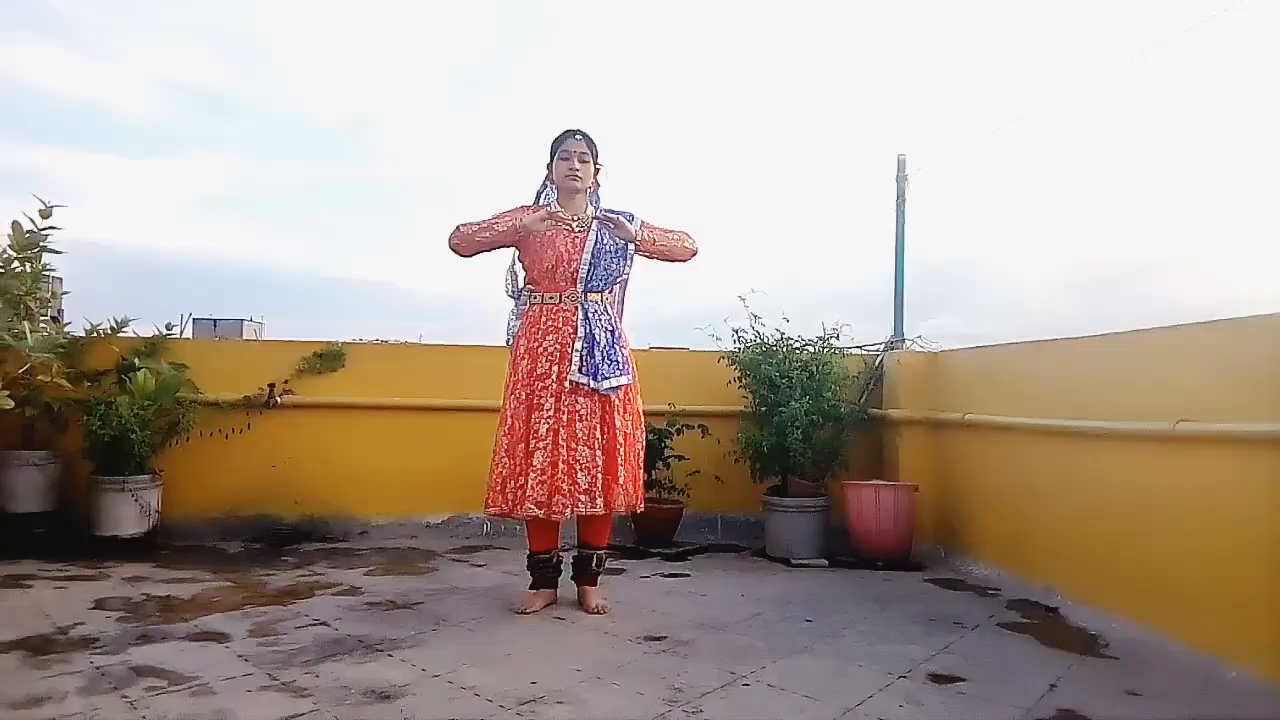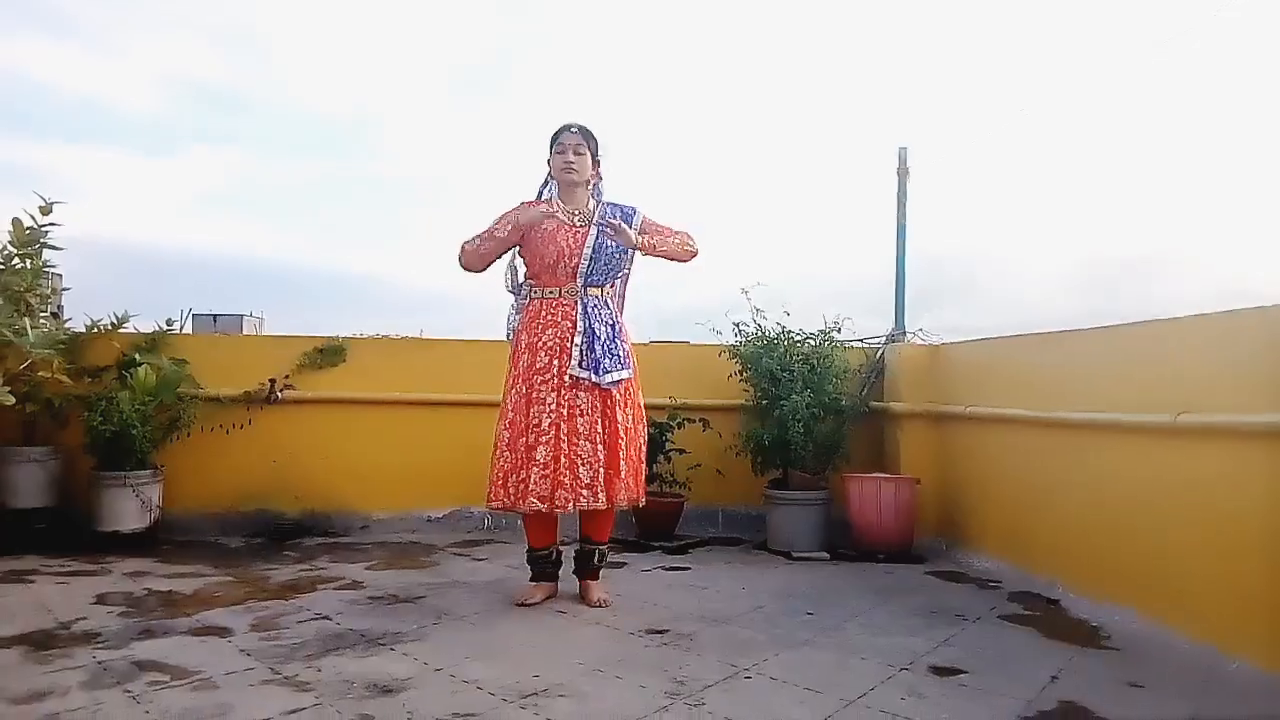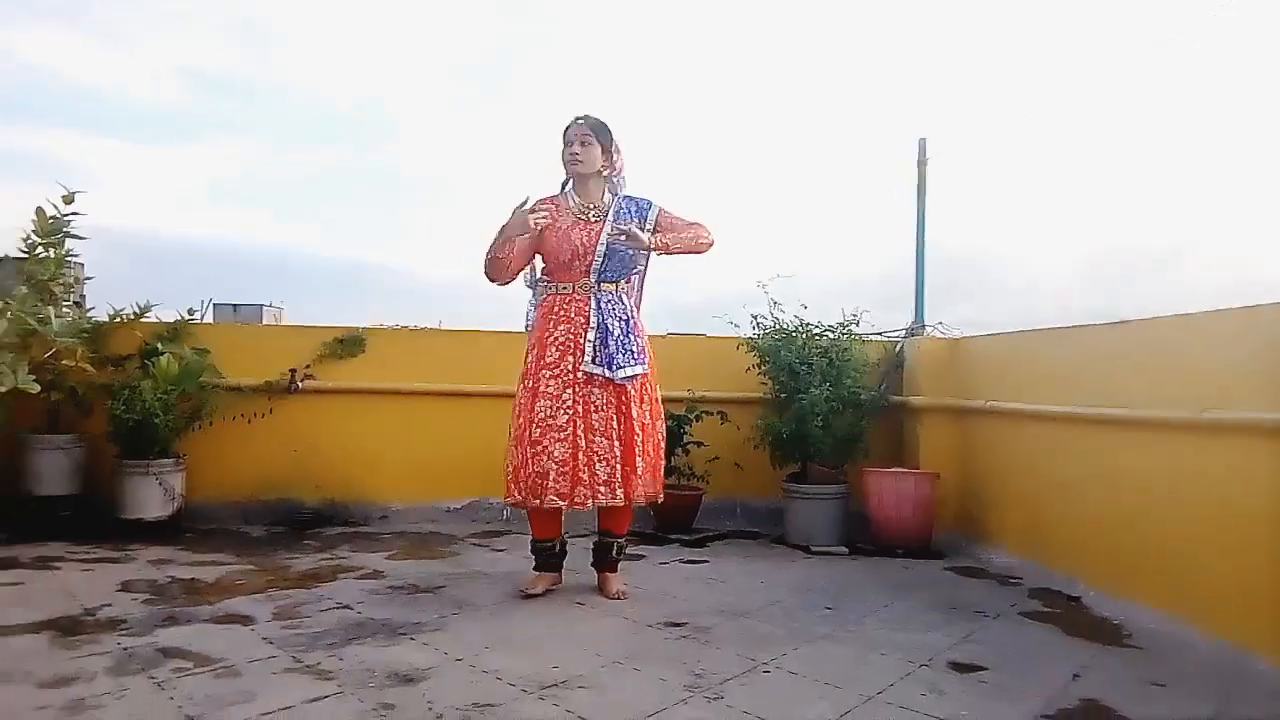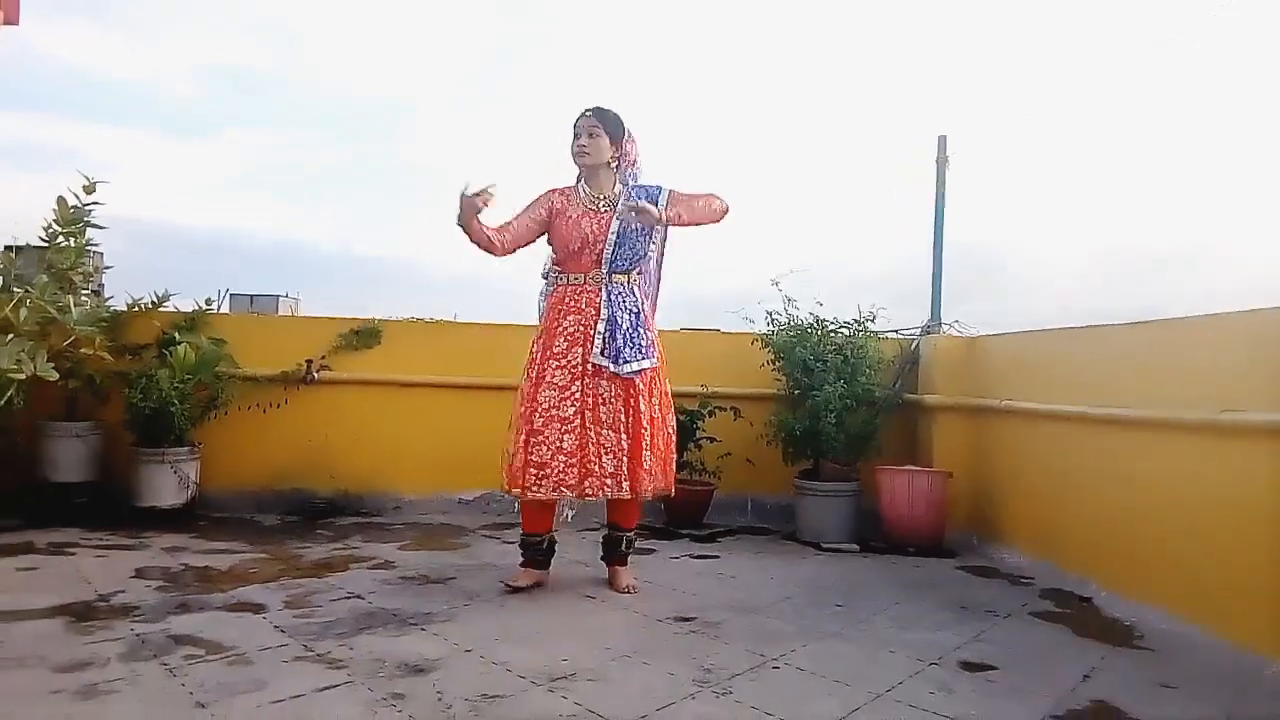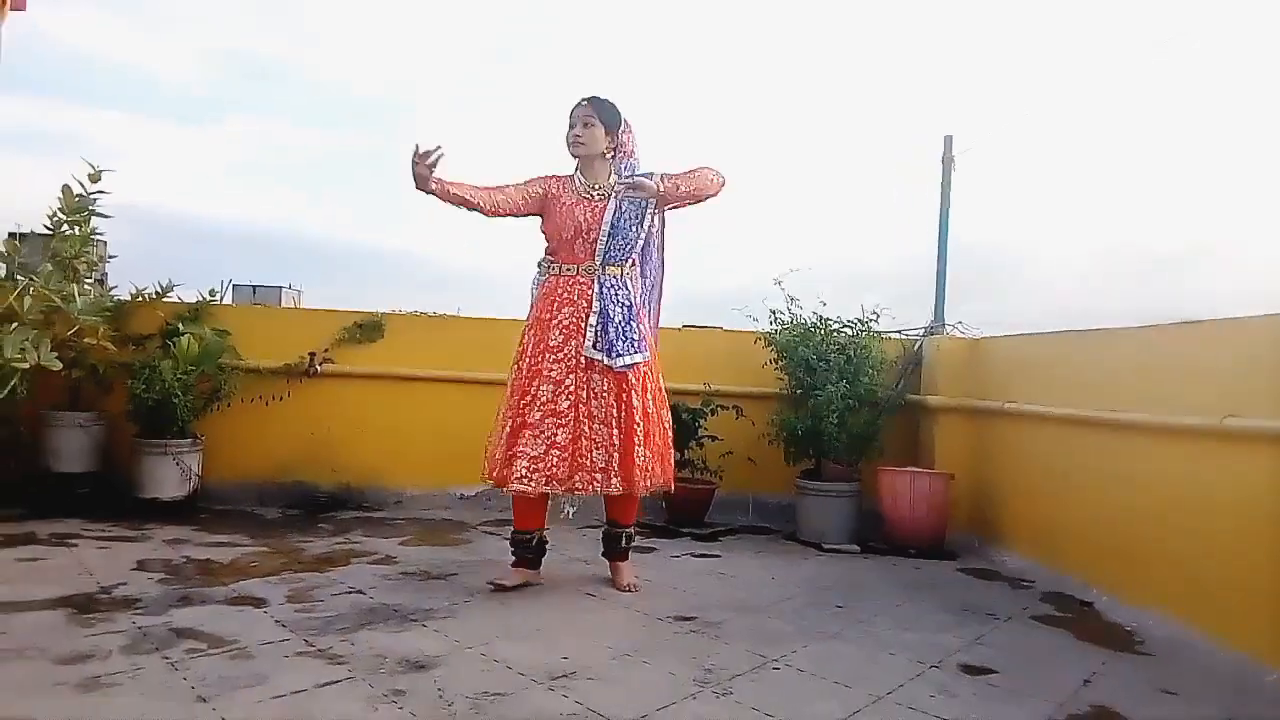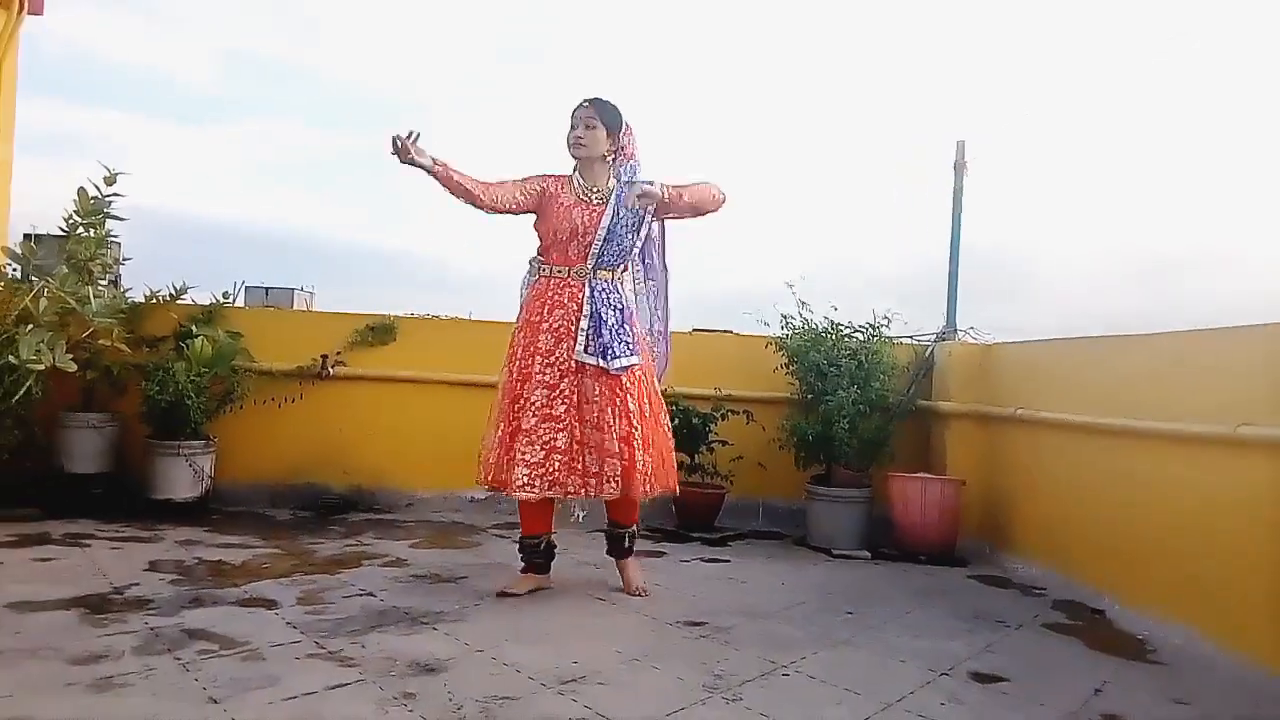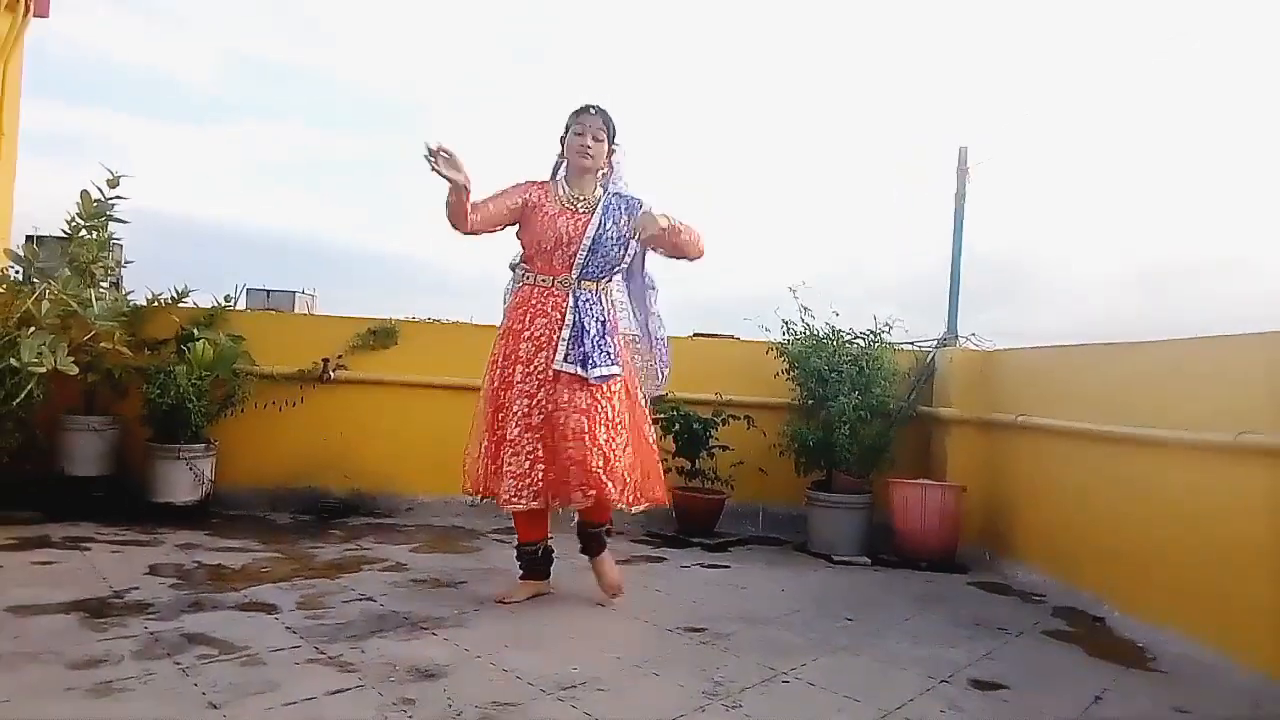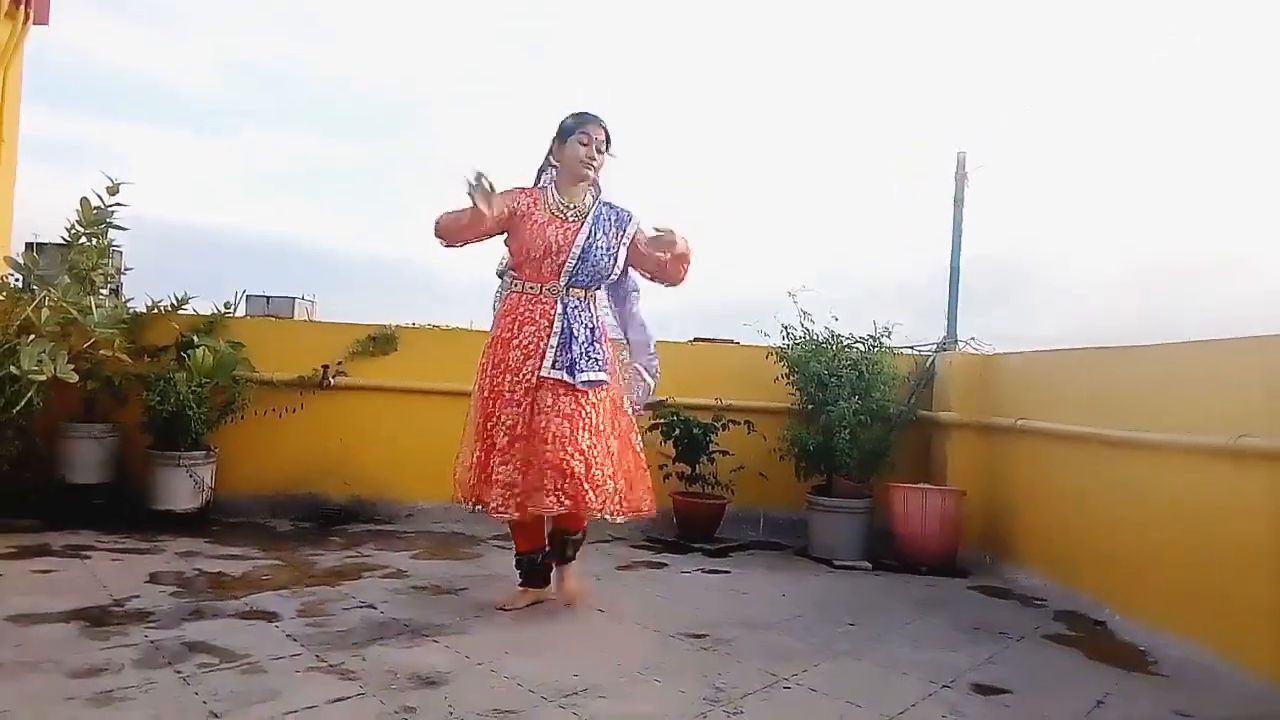
dt=0.1s
person 1, frame 1
left shoulder: (620, 223)
right shoulder: (525, 220)
left elbow: (686, 245)
right elbow: (460, 241)
left wrist: (636, 236)
right wrist: (523, 224)
left hip: (601, 352)
right hip: (542, 351)
left knee: (601, 462)
right knee: (538, 459)
left ankle: (588, 579)
right ankle: (544, 580)
person 1, frame 2
left shoulder: (624, 218)
right shoulder: (528, 217)
left elbow: (687, 246)
right elbow: (470, 259)
left wrist: (635, 239)
right wrist: (521, 223)
left hip: (603, 346)
right hip: (543, 345)
left knee: (603, 456)
right knee: (539, 454)
left ankle: (590, 573)
right ankle: (544, 573)
person 1, frame 3
left shoulder: (637, 209)
right shoulder: (546, 212)
left elbow: (703, 236)
right elbow: (498, 272)
left wrist: (651, 240)
right wrist: (510, 230)
left hip: (619, 340)
right hip: (558, 340)
left knee: (621, 451)
right knee: (546, 448)
left ankle: (608, 565)
right ankle: (548, 563)
person 1, frame 4
left shoulder: (647, 199)
right shoulder: (556, 202)
left elbow: (716, 206)
right elbow: (497, 242)
left wrist: (660, 217)
right wrist: (468, 218)
left hip: (627, 331)
right hip: (565, 332)
left knee: (627, 444)
right knee: (545, 442)
left ankle: (618, 558)
right ankle: (535, 560)
person 1, frame 5
left shoulder: (643, 189)
right shoulder: (552, 189)
left elbow: (712, 179)
right elbow: (487, 200)
left wrist: (659, 188)
right wrist: (431, 182)
left hip: (618, 325)
right hip: (557, 323)
left knee: (622, 438)
right knee: (538, 436)
left ankle: (619, 554)
right ankle: (527, 557)
person 1, frame 6
left shoulder: (642, 195)
right shoulder: (547, 189)
left elbow: (713, 197)
right elbow: (484, 194)
left wrist: (662, 195)
right wrist: (429, 165)
left hip: (611, 328)
right hip: (547, 326)
left knee: (620, 441)
right knee: (535, 440)
left ankle: (624, 551)
right ankle: (536, 563)
person 1, frame 7
left shoulder: (627, 210)
right shoulder: (532, 195)
left elbow: (692, 248)
right elbow: (467, 220)
left wrist: (669, 228)
right wrist: (458, 185)
left hip: (591, 340)
right hip: (529, 334)
left knee: (593, 450)
right knee: (523, 451)
left ankle: (598, 545)
right ankle: (535, 570)
person 1, frame 8
left shoulder: (616, 220)
right shoulder: (520, 202)
left elbow: (671, 275)
right elbow: (448, 232)
left wrist: (677, 250)
right wrist: (477, 211)
left hip: (580, 347)
right hip: (518, 341)
left knee: (572, 456)
right knee: (515, 458)
left ankle: (563, 555)
right ankle: (535, 576)
